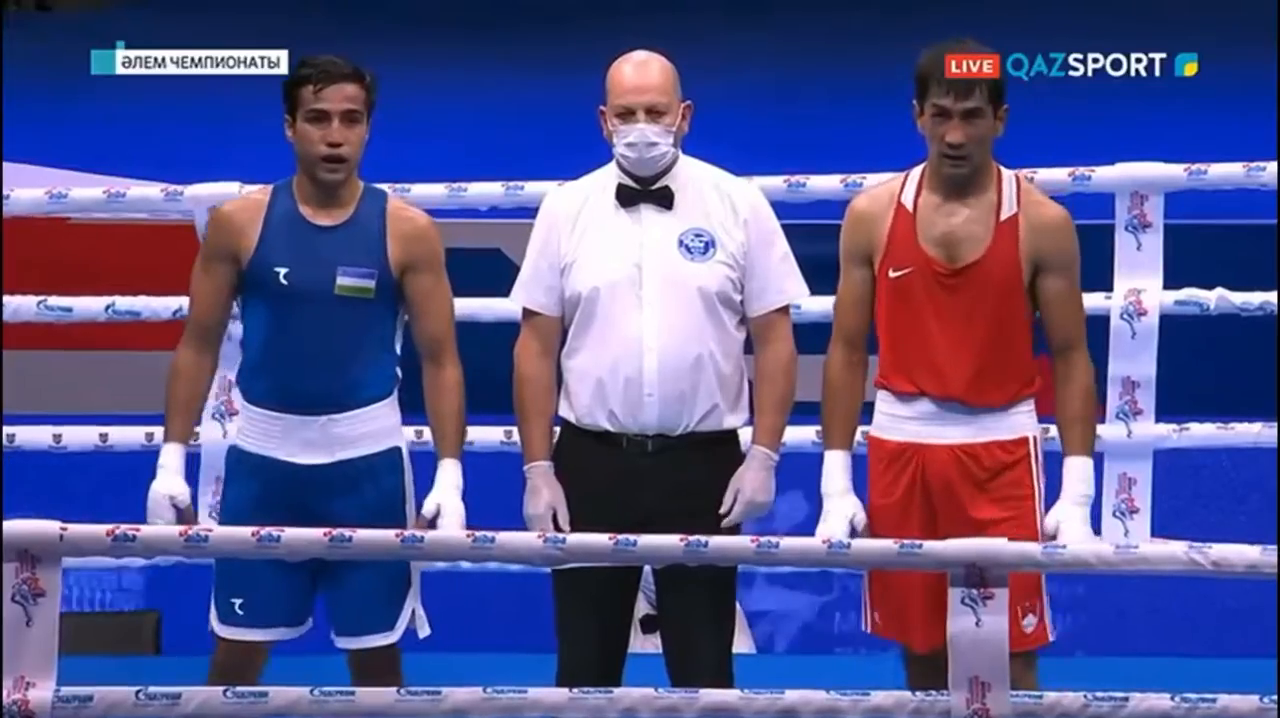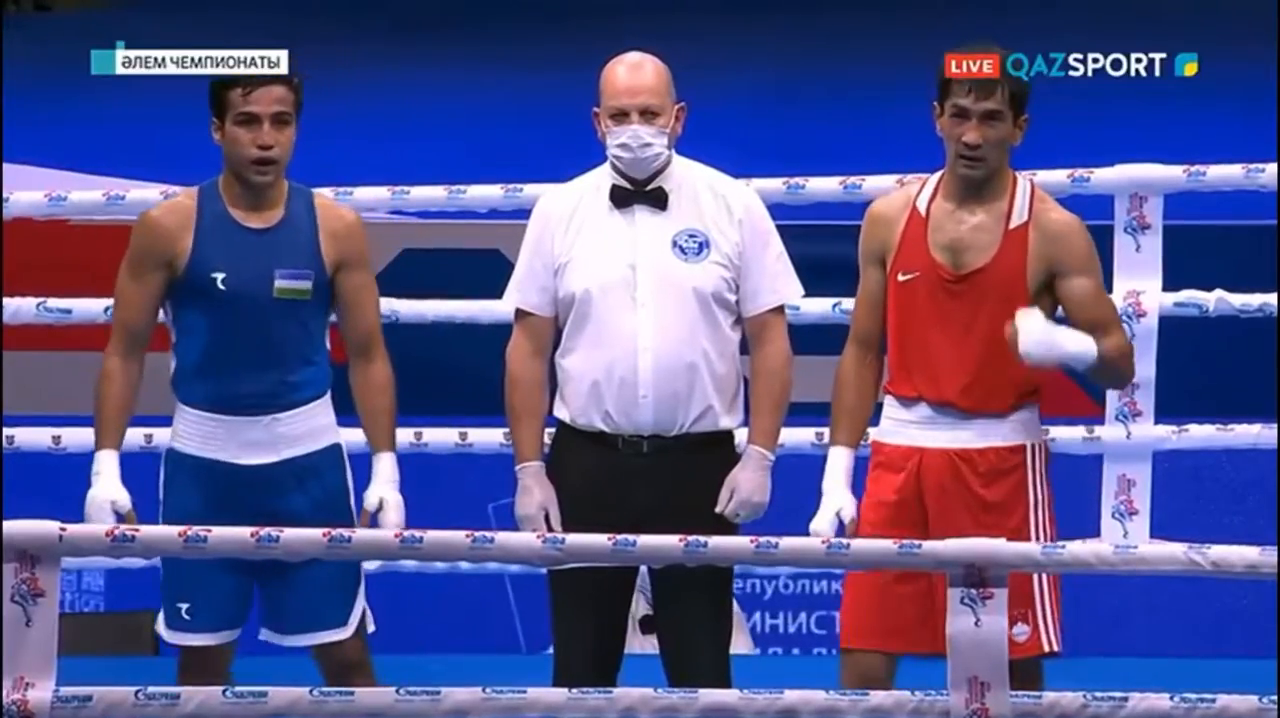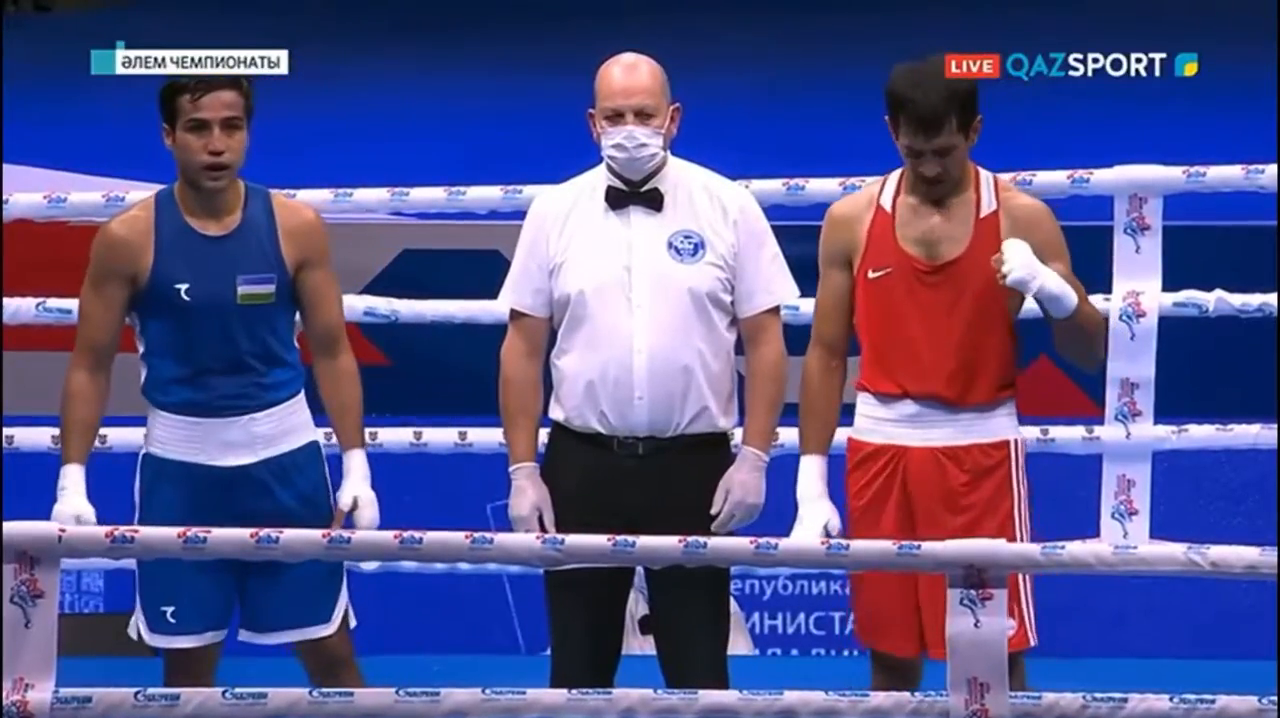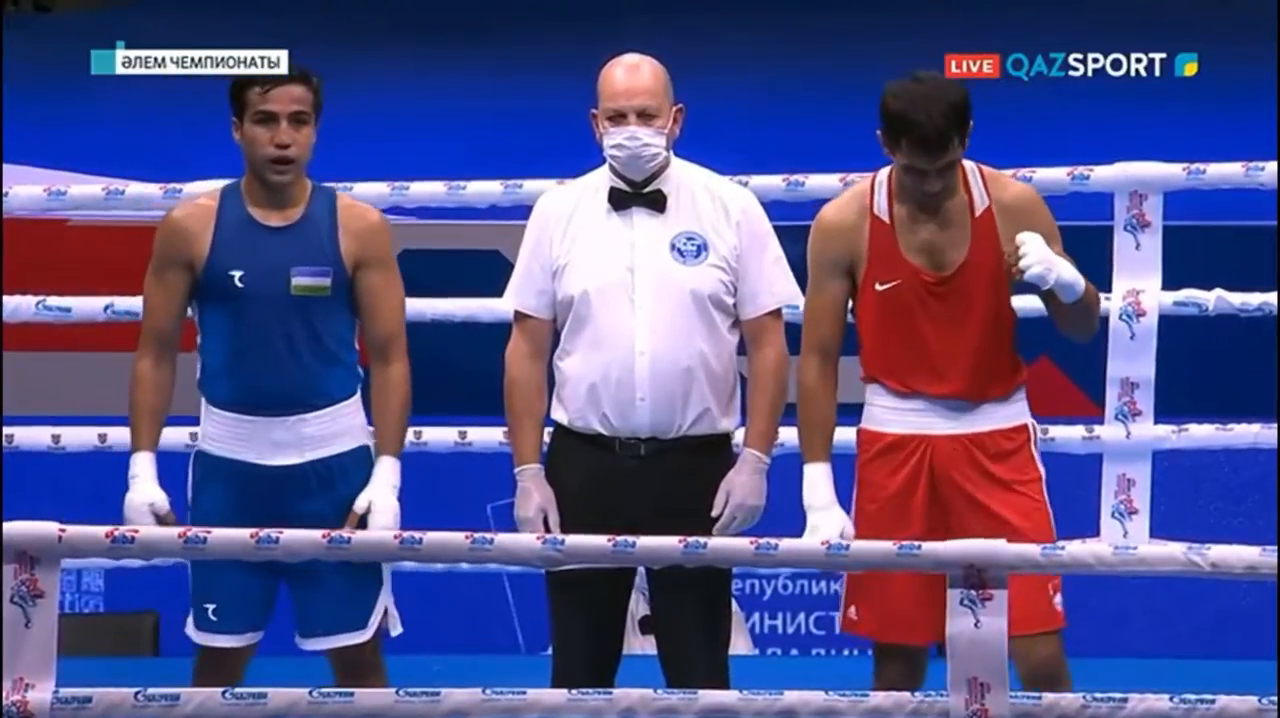
dt=0.5s
person 1, frame 1
left shoulder: (1043, 222)
right shoulder: (870, 214)
left elbow: (1071, 357)
right elbow: (847, 350)
left wrist: (1077, 491)
right wrist: (836, 481)
left hip: (999, 450)
right hip: (900, 449)
left knee: (1010, 660)
right knee: (922, 654)
person 1, frame 2
left shoulder: (1055, 230)
right shoulder: (887, 218)
left elbow: (1118, 359)
right elbow: (863, 351)
left wrist: (1063, 344)
right wrist: (836, 474)
left hip: (1001, 460)
right hip: (901, 455)
left knee: (1014, 664)
right knee: (864, 665)
person 1, frame 3
left shoulder: (1022, 217)
right shoulder: (850, 219)
left elbow: (1089, 351)
right elbow: (826, 353)
left wrist: (1053, 289)
right wrist: (811, 484)
left hip: (979, 452)
right hip: (880, 451)
right knee: (891, 659)
person 1, frame 4
left shoulder: (1014, 205)
right shoulder: (841, 224)
left elbow: (1083, 329)
right elbow: (818, 358)
left wrist: (1064, 279)
right wrist: (818, 491)
left hip: (995, 438)
right hip: (895, 441)
left knee: (1038, 648)
right knee: (896, 652)
person 2, frame 1
left shoulder: (738, 205)
right shoulder: (564, 210)
left elbow: (773, 340)
right elbow: (536, 347)
left wrist: (763, 457)
right wrist: (538, 469)
left hip: (703, 466)
right hip: (591, 463)
left knee: (702, 664)
right knee: (586, 663)
person 2, frame 2
left shoulder: (733, 206)
right shoulder: (558, 210)
left elbow: (769, 339)
right elbow: (529, 346)
left wrist: (759, 456)
right wrist: (528, 469)
left hip: (699, 464)
right hip: (586, 464)
left knee: (701, 665)
right knee: (582, 662)
person 2, frame 3
left shoulder: (728, 207)
right shoulder: (554, 211)
left elbow: (765, 341)
right elbow: (523, 347)
left wrist: (754, 457)
right wrist: (522, 469)
left hip: (694, 465)
right hip: (582, 465)
left knee: (698, 665)
right knee: (579, 663)
person 2, frame 4
left shoulder: (731, 208)
right shoulder: (557, 212)
left elbow: (766, 343)
right elbow: (527, 349)
left wrist: (755, 461)
right wrist: (527, 473)
left hip: (696, 468)
right hip: (583, 467)
left knee: (698, 665)
right knee: (579, 664)
person 3, frame 1
left shoulder: (407, 230)
right shoulder: (237, 223)
left elbow: (440, 360)
right elbow: (198, 346)
left wrist: (449, 473)
right wrist: (172, 456)
left hip: (367, 456)
right hip: (263, 456)
left knee: (376, 657)
right knee: (236, 656)
person 3, frame 2
left shoulder: (337, 227)
right shoulder: (167, 226)
left elbow: (368, 354)
right elbow: (124, 351)
left wrist: (385, 466)
right wrist: (106, 464)
left hip: (306, 455)
right hip: (203, 458)
left knee: (344, 651)
right knee: (201, 656)
person 3, frame 3
left shoulder: (297, 226)
right shoulder: (127, 238)
left elbow: (332, 352)
right elbow: (90, 365)
left wrist: (356, 463)
right wrist: (72, 478)
left hip: (283, 453)
right hip: (179, 462)
left knee: (329, 650)
right knee: (186, 660)
person 3, frame 4
left shoulder: (361, 228)
right shoulder: (189, 227)
left elbow: (390, 359)
right elbow: (155, 354)
left wrist: (386, 472)
right wrist: (142, 465)
left hip: (332, 458)
right hip: (229, 462)
left knee: (358, 657)
right knee: (218, 659)
